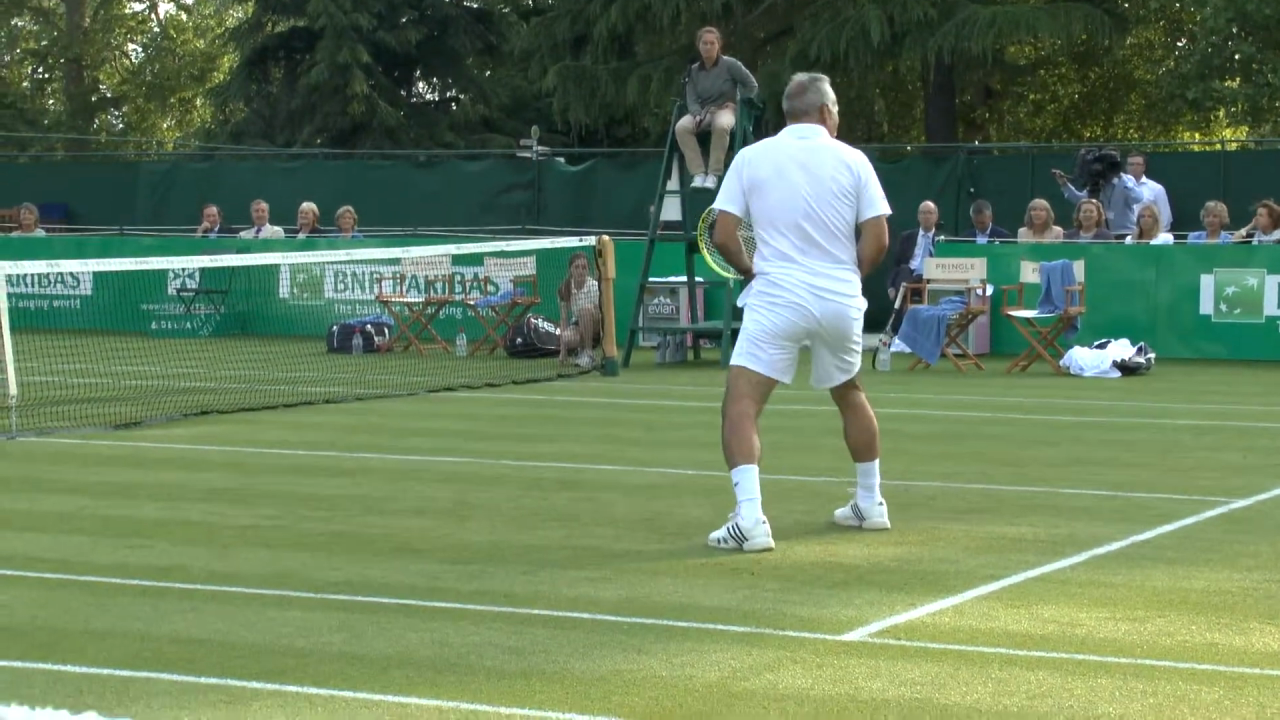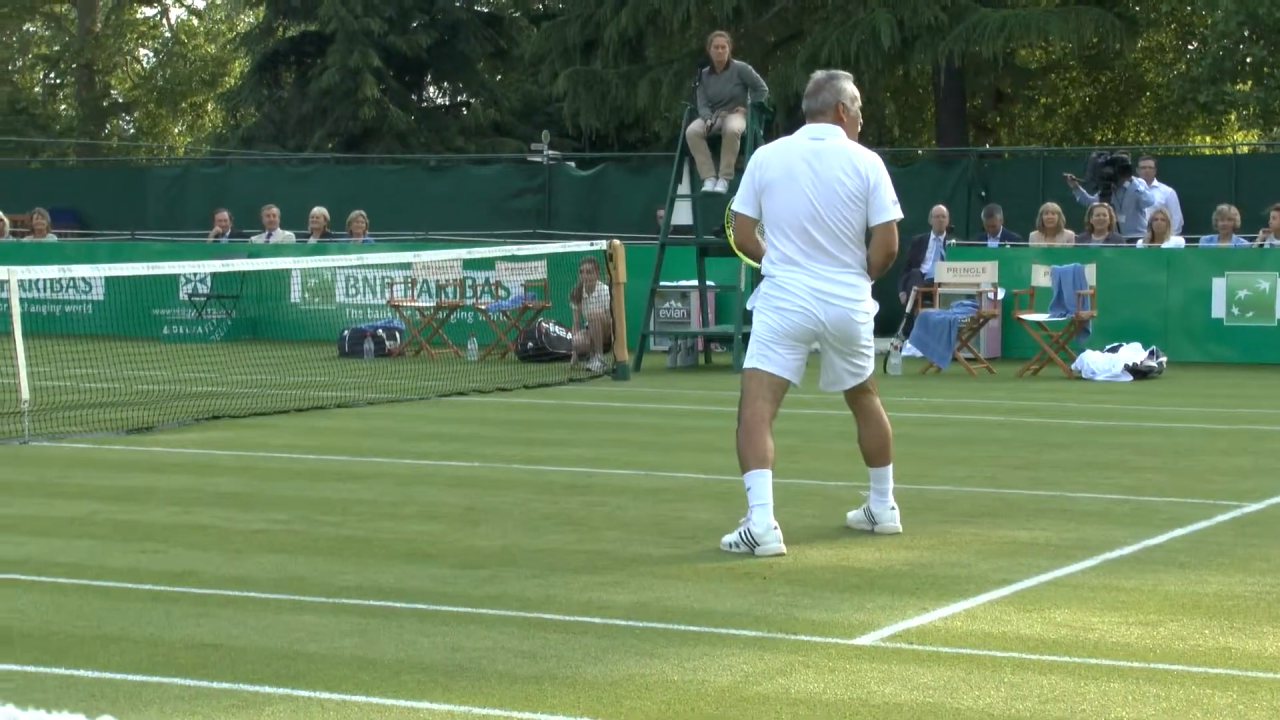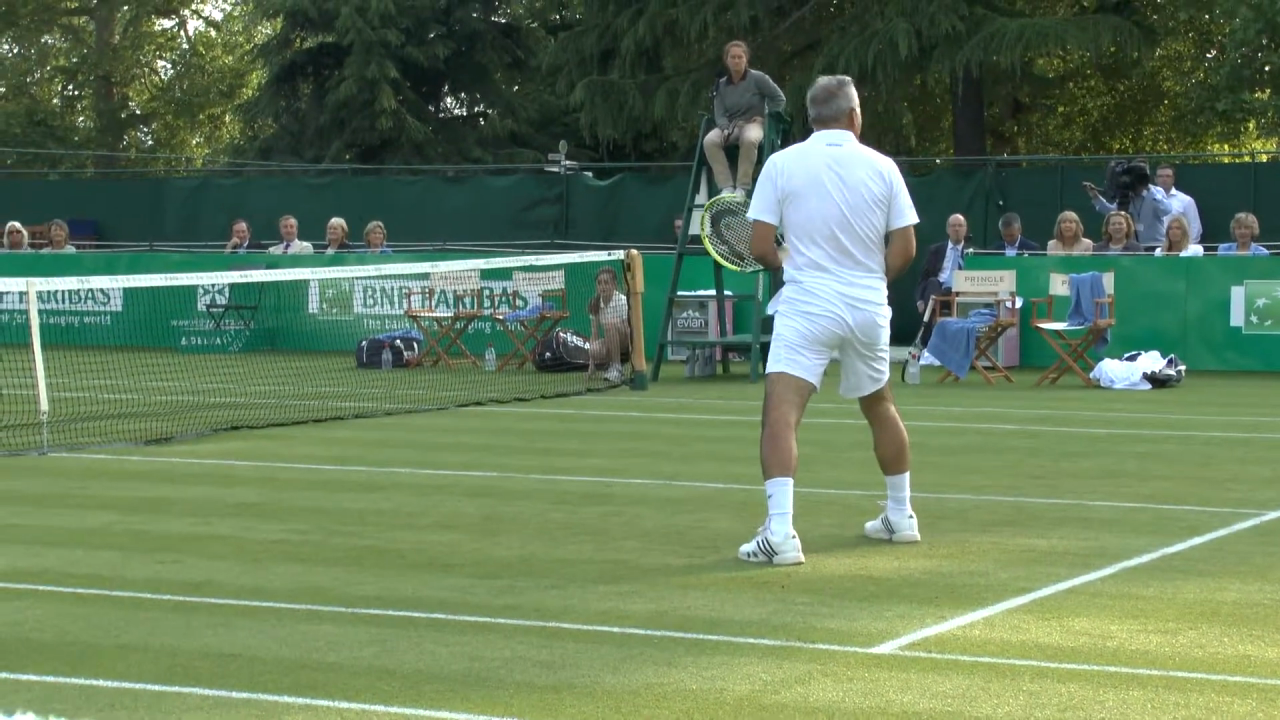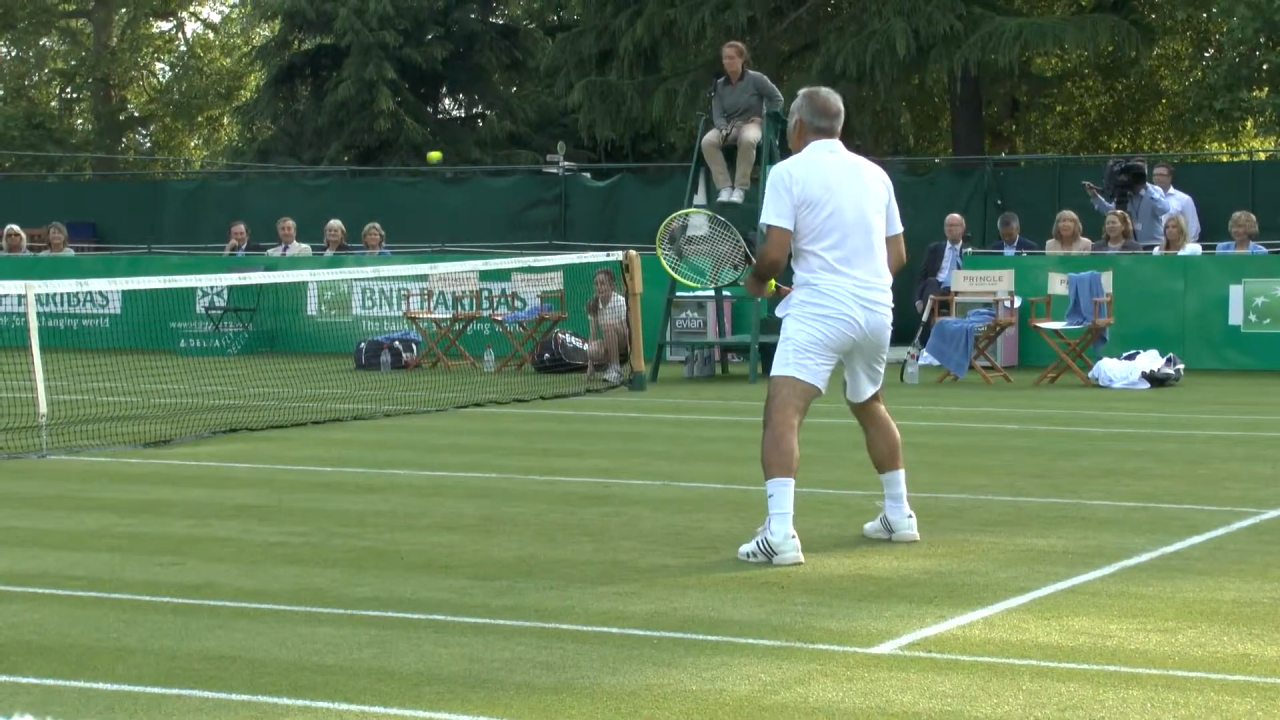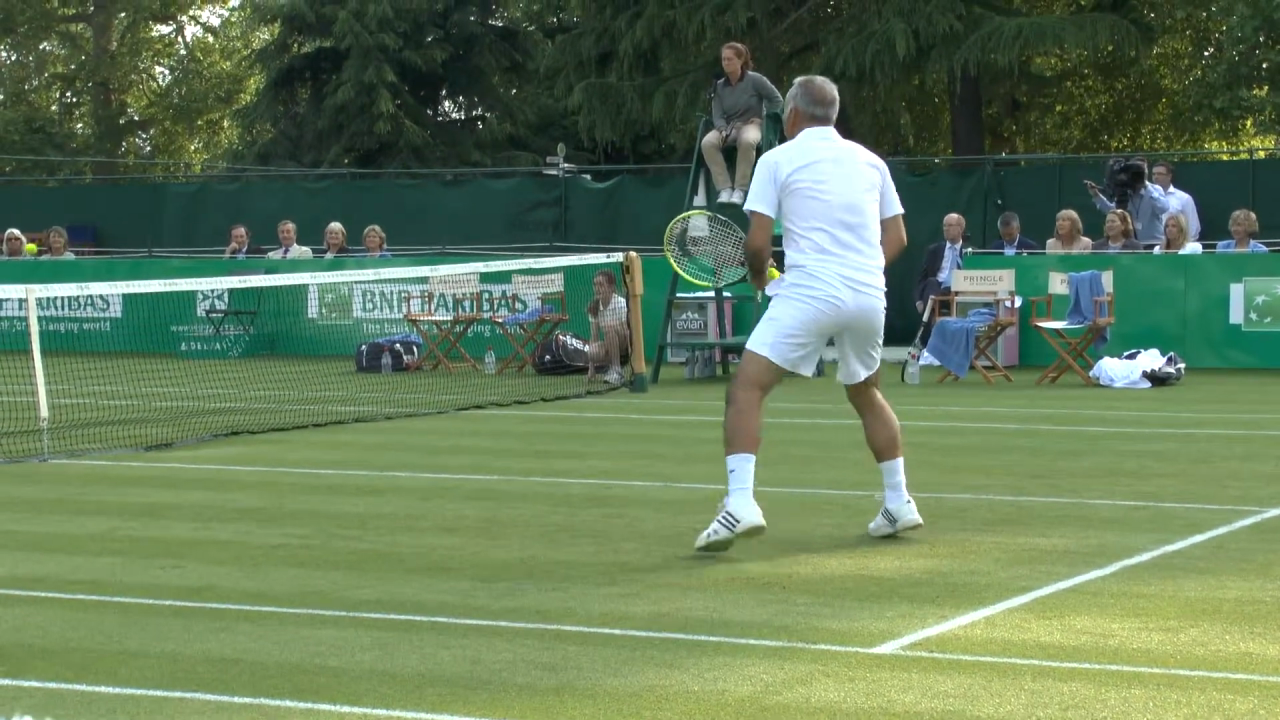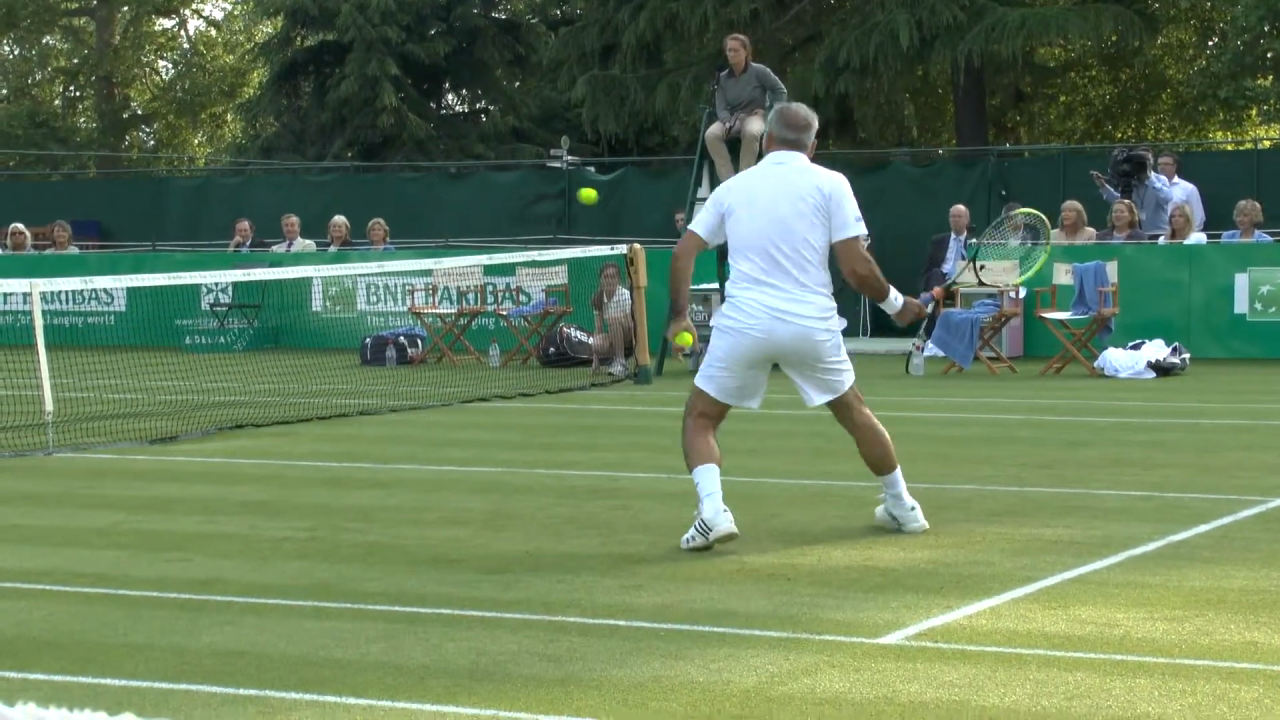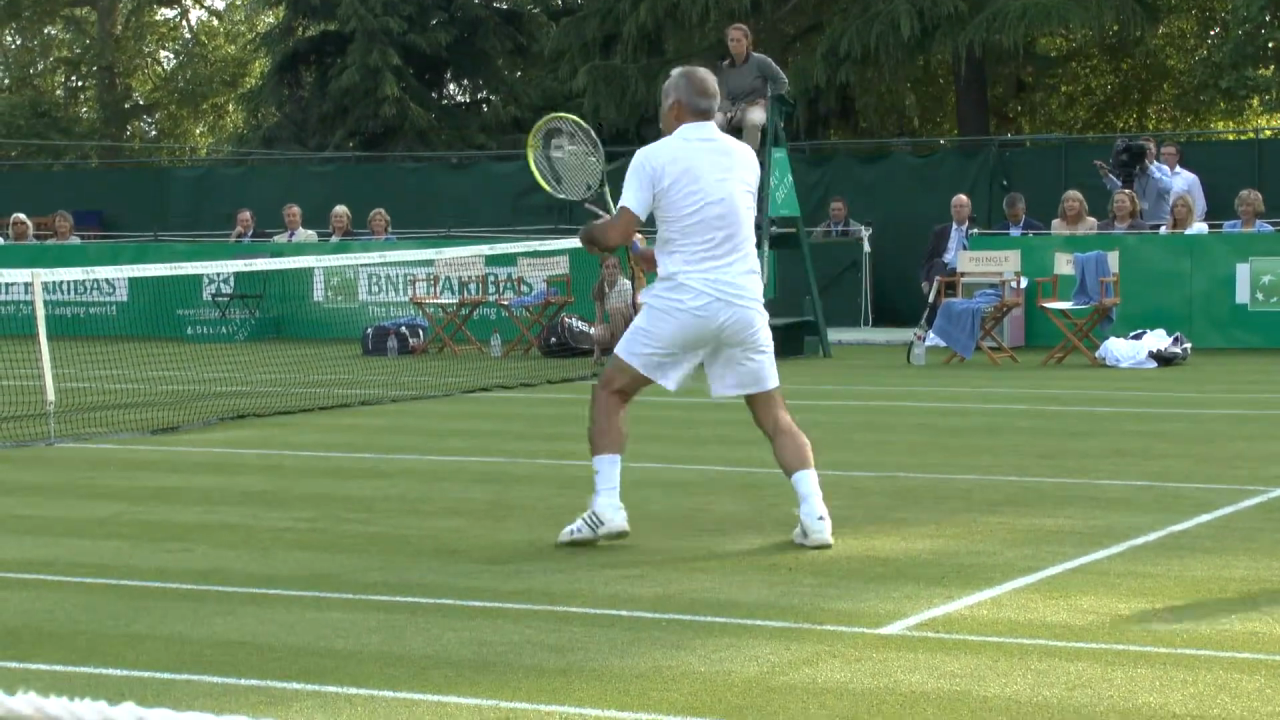
dt=0.4s
person 1, frame 1
left shoulder: (751, 157)
right shoulder: (853, 159)
left elbow: (723, 236)
right elbow: (878, 241)
left wrist: (750, 270)
left hip: (777, 299)
right hip: (841, 301)
left knee: (740, 405)
right knee: (850, 395)
left ankle: (749, 518)
right ankle: (870, 503)
person 1, frame 2
left shoulder: (766, 157)
right shoulder: (866, 162)
left elbow: (743, 236)
right elbow: (886, 247)
left hip: (783, 302)
right hip: (848, 304)
left knee: (755, 410)
right knee: (865, 400)
left ankle: (761, 523)
right ankle: (882, 508)
person 1, frame 3
left shoulder: (781, 164)
right shoulder: (882, 167)
left elbow: (760, 247)
right elbow: (904, 250)
left hip: (806, 307)
right hip: (867, 308)
left knee: (780, 416)
right knee: (880, 408)
left ankle: (780, 532)
right ankle: (900, 516)
person 1, frame 4
left shoulder: (789, 172)
right shoulder: (874, 174)
left elbow: (775, 254)
right elbow: (897, 255)
left wrist: (757, 279)
left hip: (819, 311)
right hip: (876, 311)
left knee: (782, 416)
right knee: (870, 407)
left ankle: (780, 532)
right ankle: (899, 514)
person 1, frame 5
left shoulder: (778, 159)
right shoulder: (870, 160)
left elbow: (757, 241)
right elbow: (896, 239)
left wrist: (759, 271)
left hip: (809, 293)
right hip: (868, 297)
left knee: (746, 390)
right knee: (867, 395)
left ankle: (740, 504)
right ankle: (899, 505)
person 1, frame 6
left shoulder: (733, 187)
right shoulder: (831, 182)
left elbow: (684, 252)
right elbow: (855, 265)
left wrist: (679, 315)
right wrist: (894, 301)
left hip: (743, 321)
right hip: (810, 323)
left knee: (698, 420)
right knee: (852, 412)
left ankle: (712, 511)
right ankle: (902, 506)
person 1, frame 7
left shoulder: (654, 156)
right shoulder: (744, 156)
left elbow: (616, 235)
left wrist: (589, 233)
left hip: (681, 303)
right hip: (742, 304)
left knee: (608, 394)
right knee: (775, 417)
left ankle: (606, 508)
right ankle: (814, 513)
